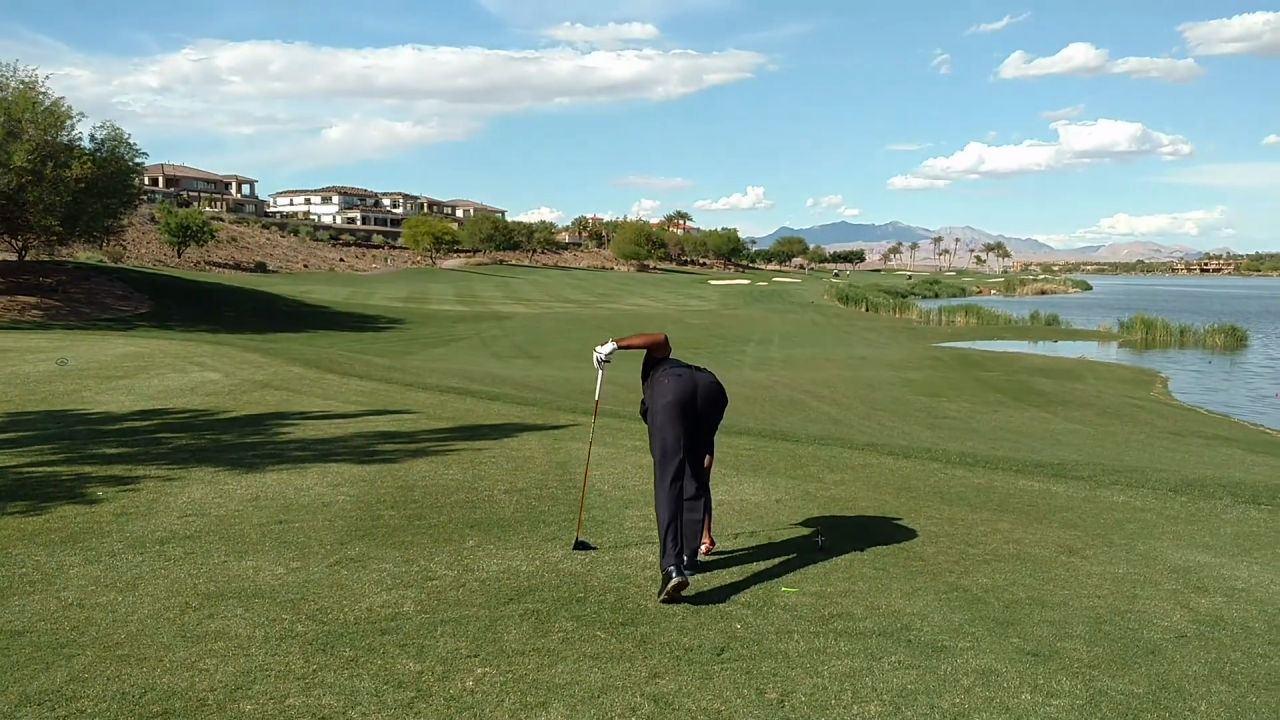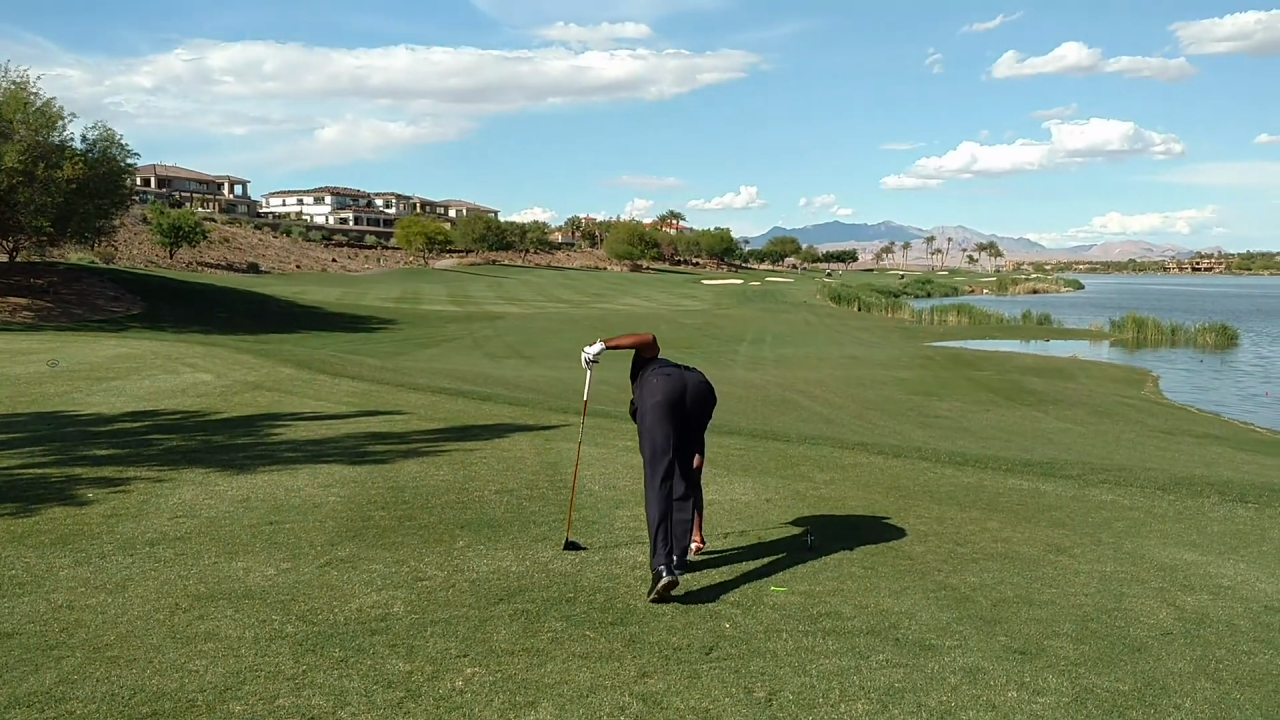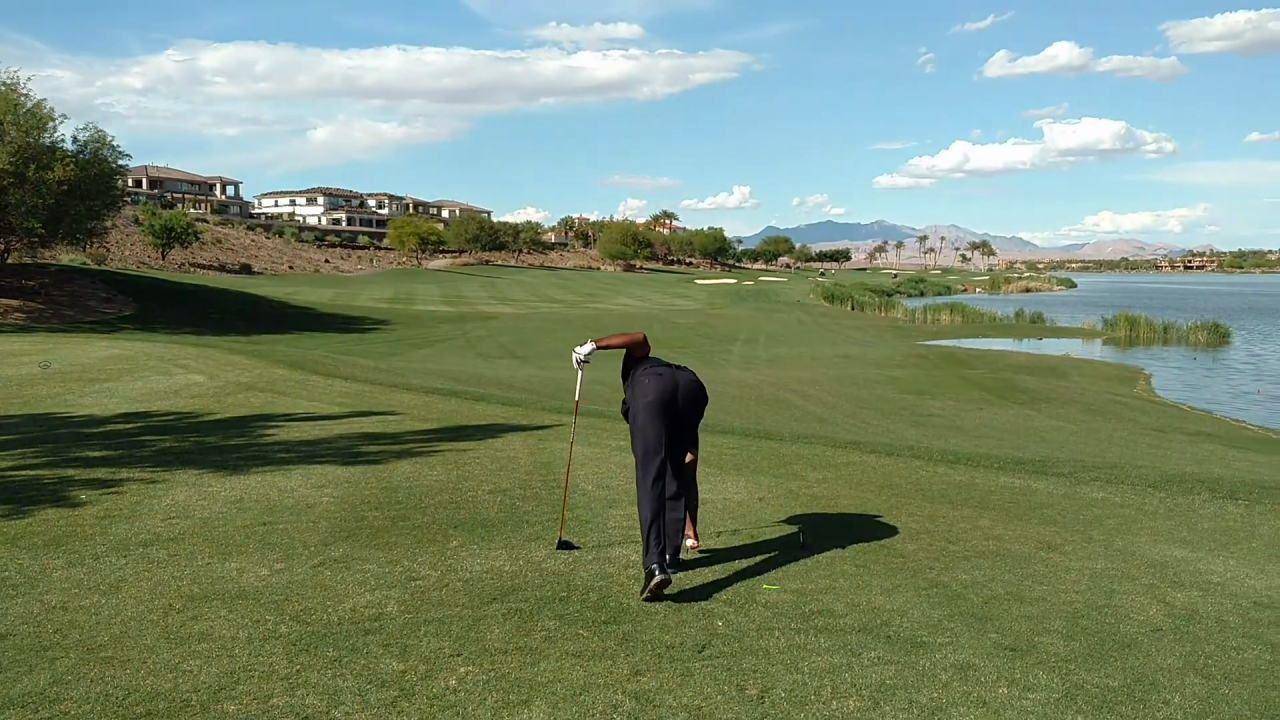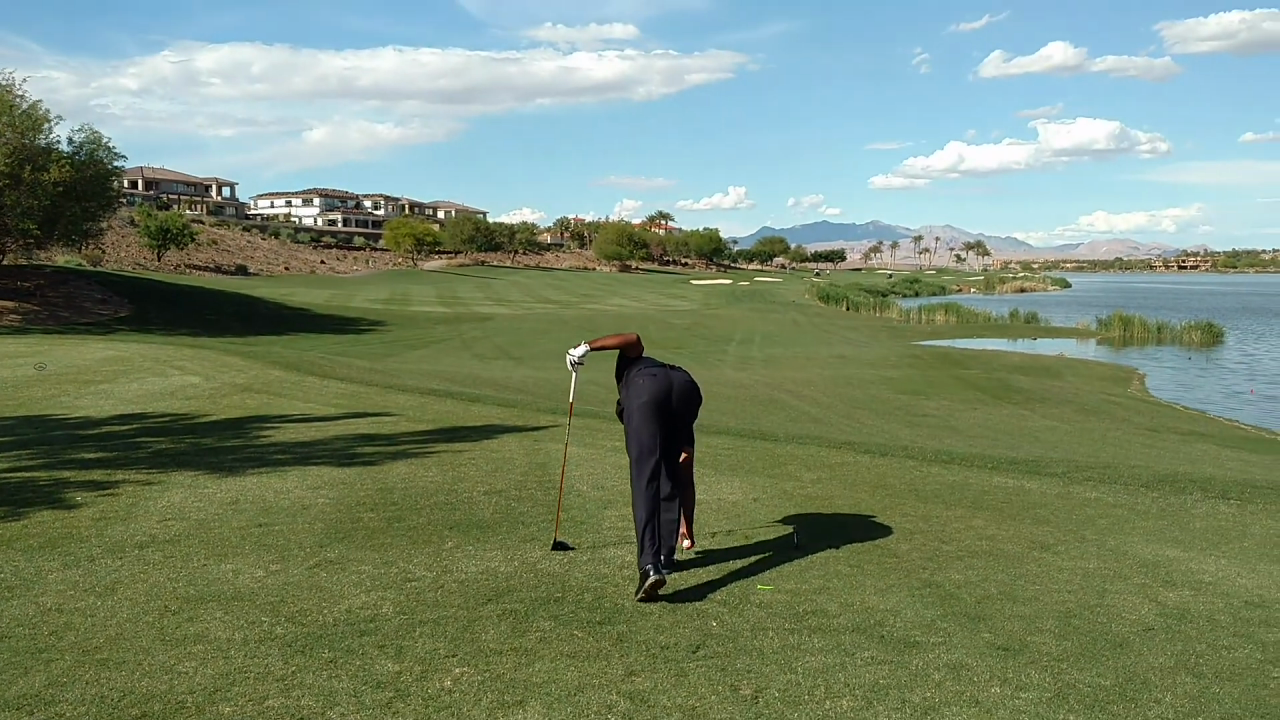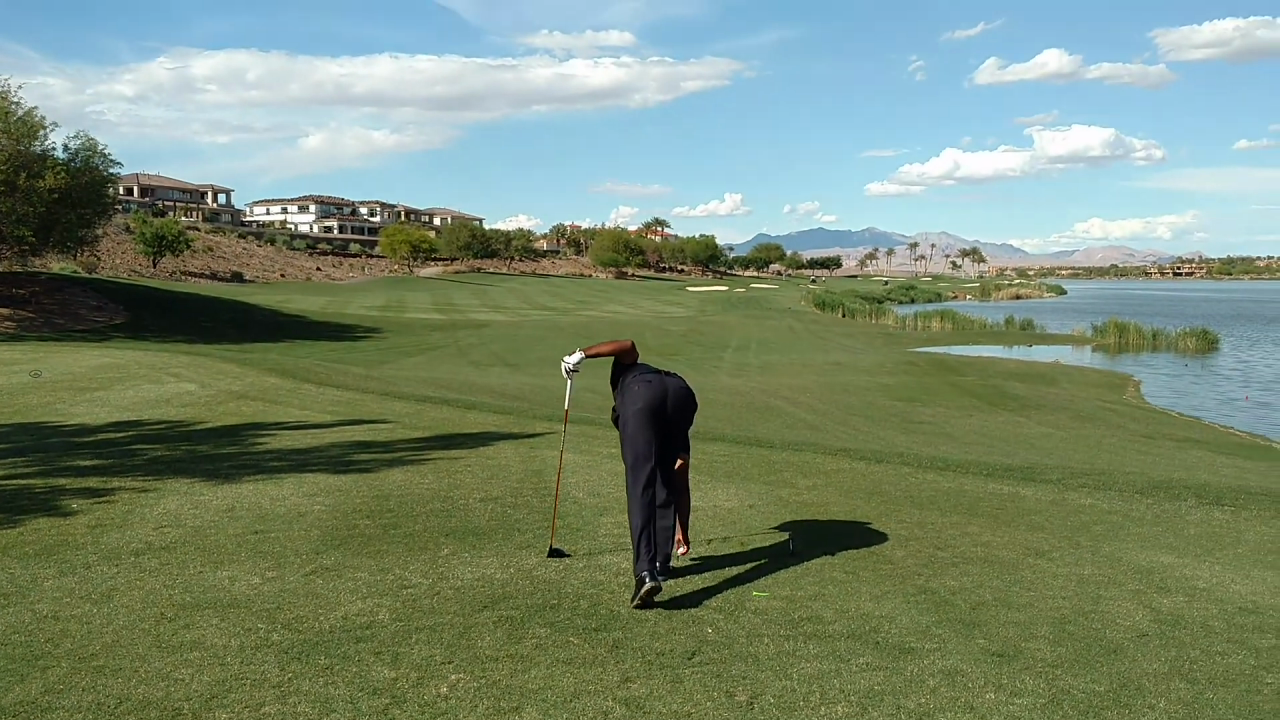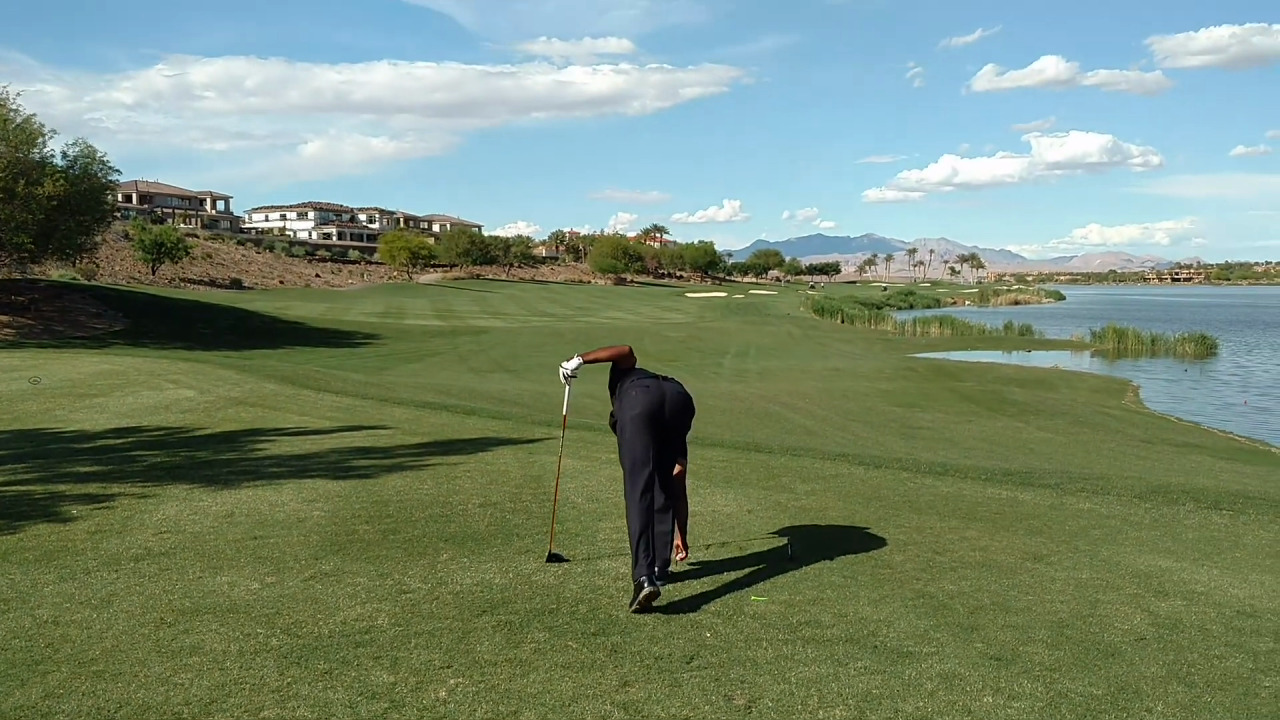
dt=0.1s
person 1, frame 1
left shoulder: (658, 369)
left elbow: (661, 340)
right elbow: (704, 479)
left wrist: (615, 345)
right wrist: (705, 533)
left hip: (670, 387)
right hip: (713, 391)
left knee: (668, 480)
right knee: (694, 477)
left ankle: (673, 567)
right ankle: (688, 555)
person 1, frame 2
left shoulder: (647, 369)
left elbow: (649, 340)
right elbow: (695, 478)
left wrist: (603, 345)
right wrist: (696, 531)
left hip: (659, 387)
right hip: (702, 391)
left knee: (658, 479)
right knee: (684, 476)
left ankle: (662, 566)
right ankle: (677, 555)
person 1, frame 3
left shoulder: (638, 368)
left elbow: (640, 339)
right elbow: (689, 476)
left wrist: (594, 345)
right wrist: (691, 528)
left hip: (651, 386)
right hip: (693, 389)
left knee: (650, 479)
right knee: (677, 474)
left ankle: (655, 565)
right ankle: (670, 554)
person 1, frame 4
left shoulder: (632, 369)
left elbow: (633, 340)
right elbow: (686, 475)
left wrist: (587, 347)
right wrist: (686, 528)
left hip: (646, 387)
right hip: (687, 390)
left knee: (645, 478)
right knee: (671, 474)
left ankle: (650, 565)
right ankle: (665, 555)
person 1, frame 5
left shoulder: (627, 375)
right shoulder: (677, 436)
left elbow: (628, 347)
right elbow: (681, 482)
left wrist: (582, 354)
right wrist: (682, 534)
left hip: (641, 394)
right hip: (683, 396)
left knee: (641, 485)
right knee: (667, 481)
left ankle: (646, 572)
right ankle: (661, 562)
person 1, frame 6
left shoulder: (625, 380)
left elbow: (626, 352)
right elbow: (679, 486)
left wrist: (580, 360)
right wrist: (680, 538)
left hip: (638, 399)
right hip: (681, 400)
left knee: (639, 491)
right knee: (665, 485)
left ankle: (644, 577)
right ankle: (660, 566)
